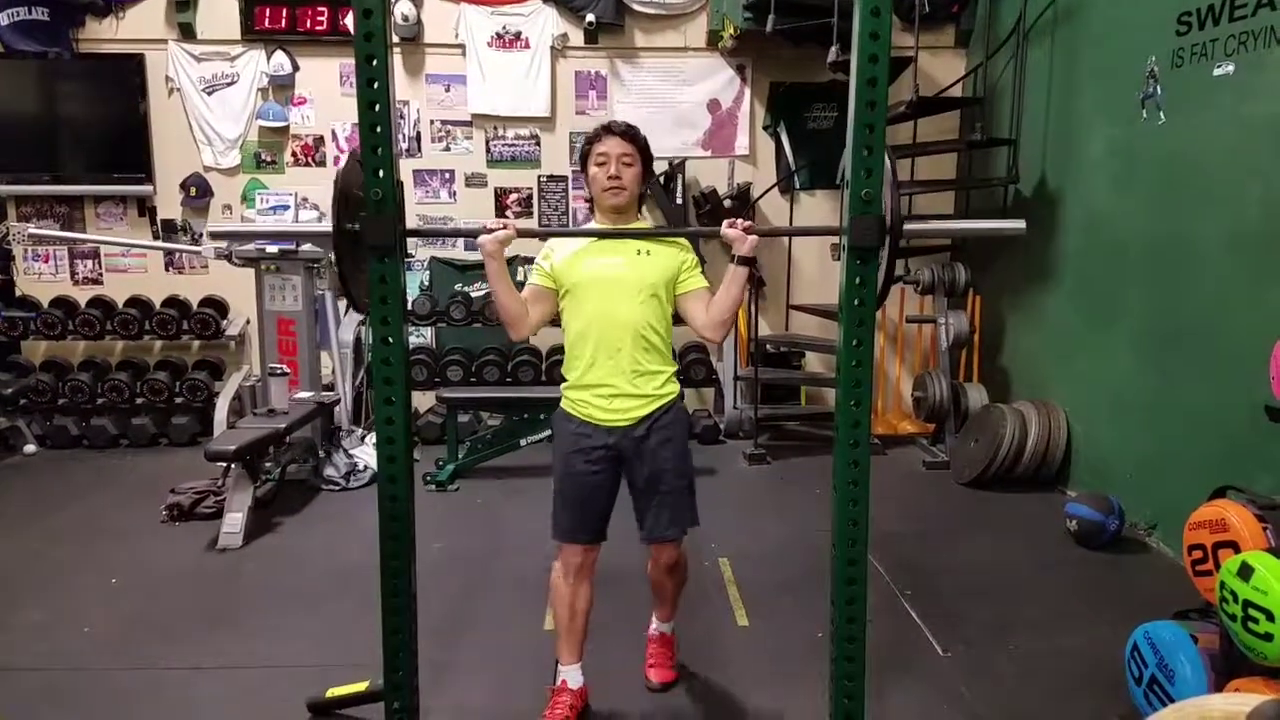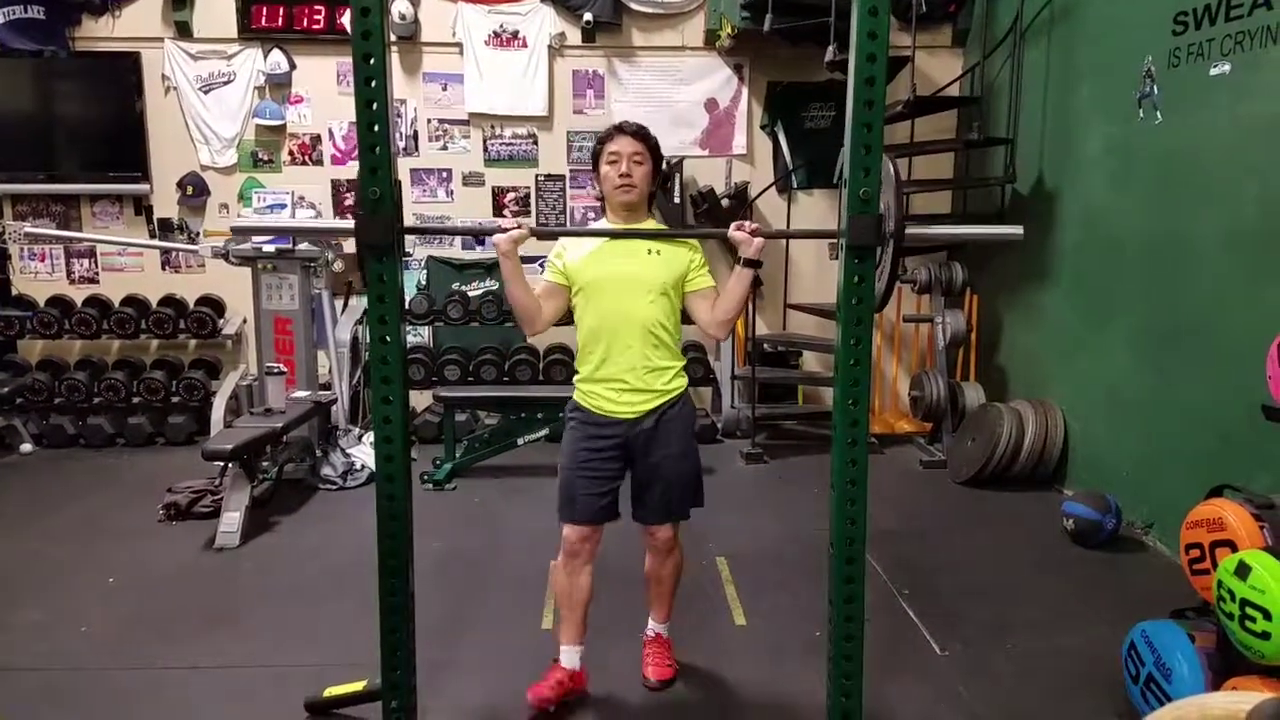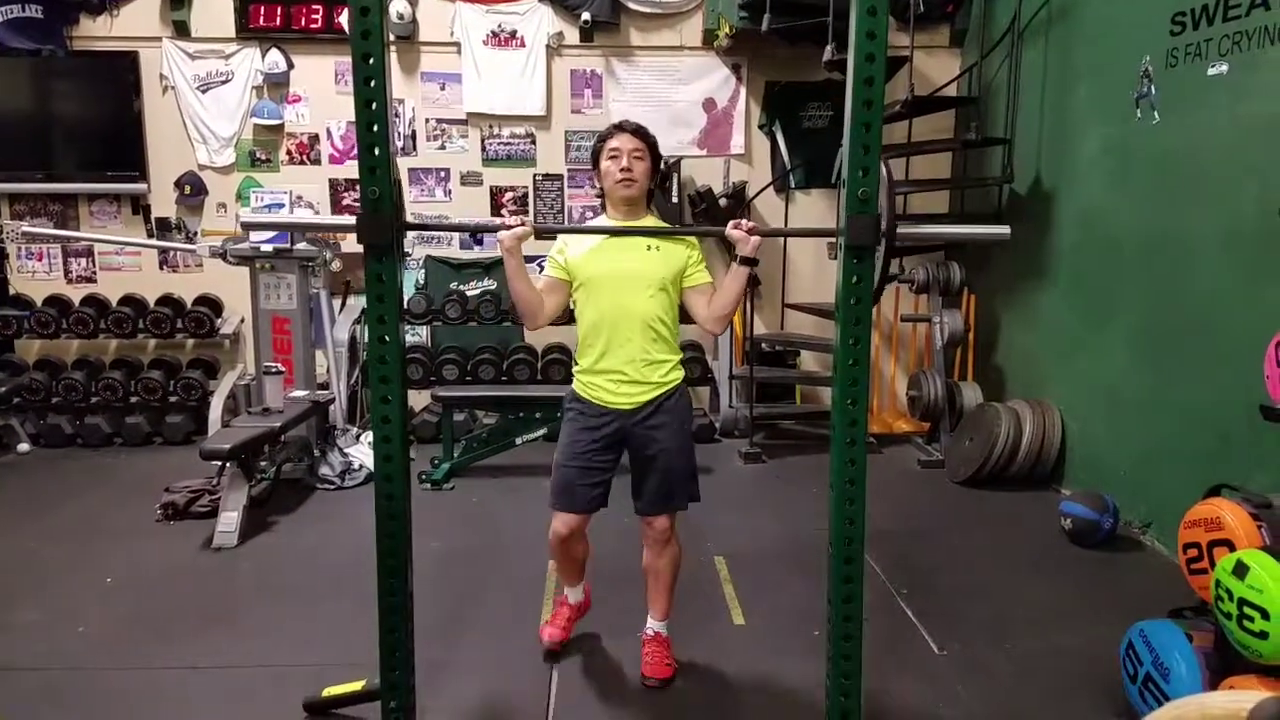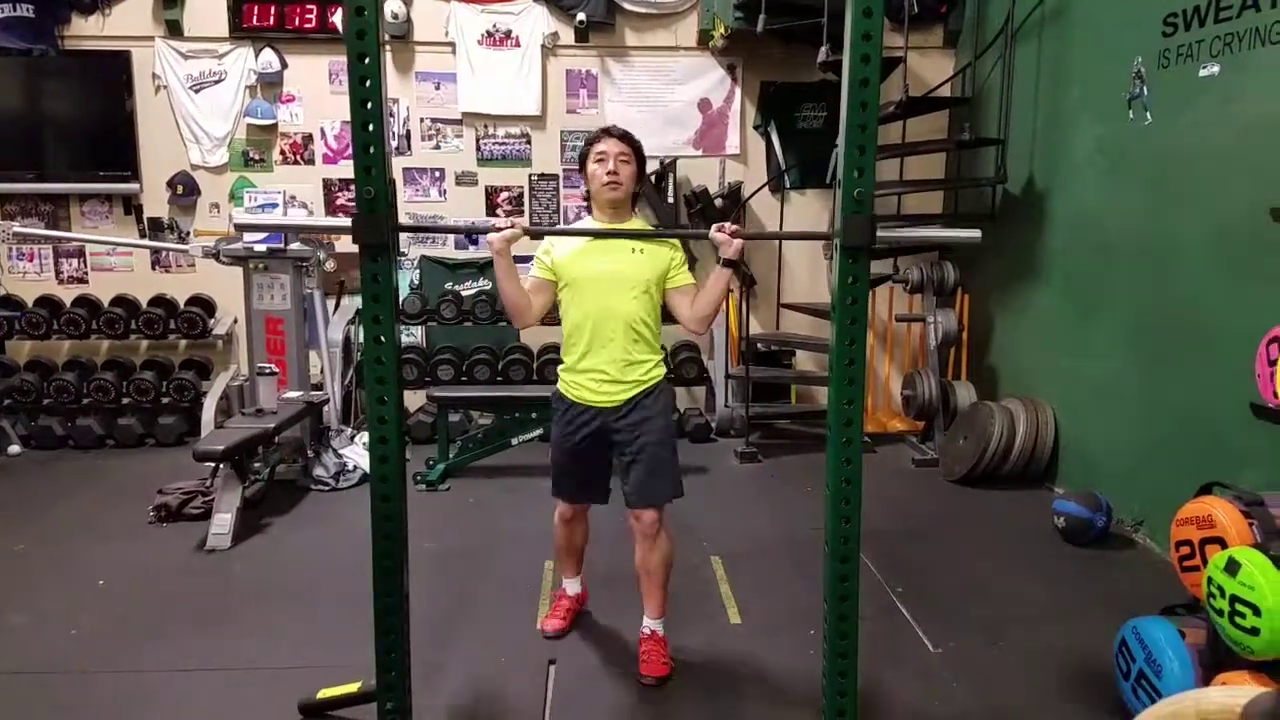
dt=0.2s
person 1, frame 1
left shoulder: (673, 249)
right shoulder: (560, 248)
left elbow: (714, 327)
right elbow: (519, 326)
left wrist: (741, 260)
right wrist: (494, 260)
left hip: (657, 418)
right hip: (582, 420)
left knee: (666, 549)
right knee: (575, 555)
left ankle: (661, 631)
person 1, frame 2
left shoulder: (682, 246)
right shoulder: (571, 246)
left elbow: (717, 325)
right elbow: (533, 322)
left wrist: (747, 262)
right wrist: (508, 260)
left hip: (664, 411)
right hip: (593, 411)
left knee: (663, 534)
right knee: (576, 539)
left ankle: (657, 634)
right ankle: (568, 663)
person 1, frame 3
left shoulder: (680, 244)
right shoulder: (572, 242)
left elbow: (713, 319)
right elbow: (535, 316)
left wrist: (743, 258)
right wrist: (512, 255)
left hip: (660, 402)
right hip: (590, 402)
left knee: (659, 526)
right knee: (565, 524)
left ankle: (656, 632)
right ankle: (573, 598)
person 1, frame 4
left shoulder: (663, 244)
right shoulder: (558, 243)
left elbow: (696, 320)
right elbow: (523, 315)
left wrist: (725, 262)
right wrist: (502, 257)
left hip: (643, 398)
right hip: (576, 399)
left knee: (649, 519)
right knee: (570, 510)
left ankle: (652, 632)
right ankle: (571, 590)
